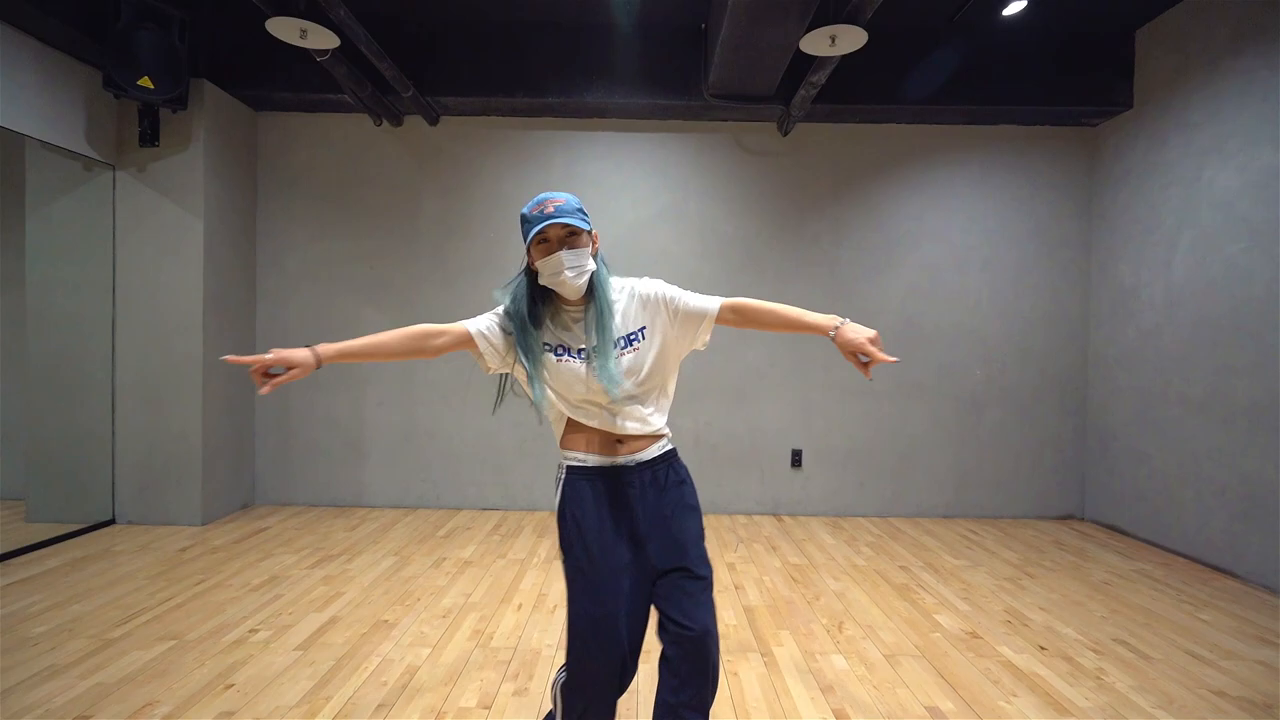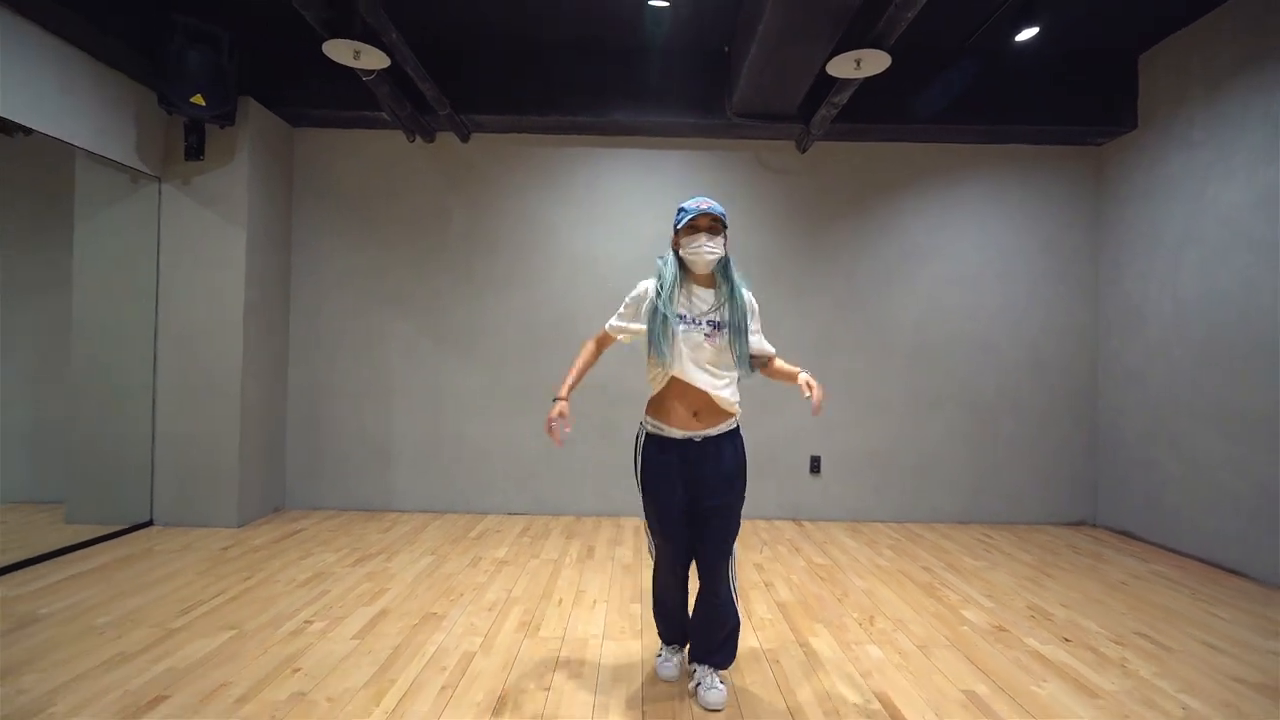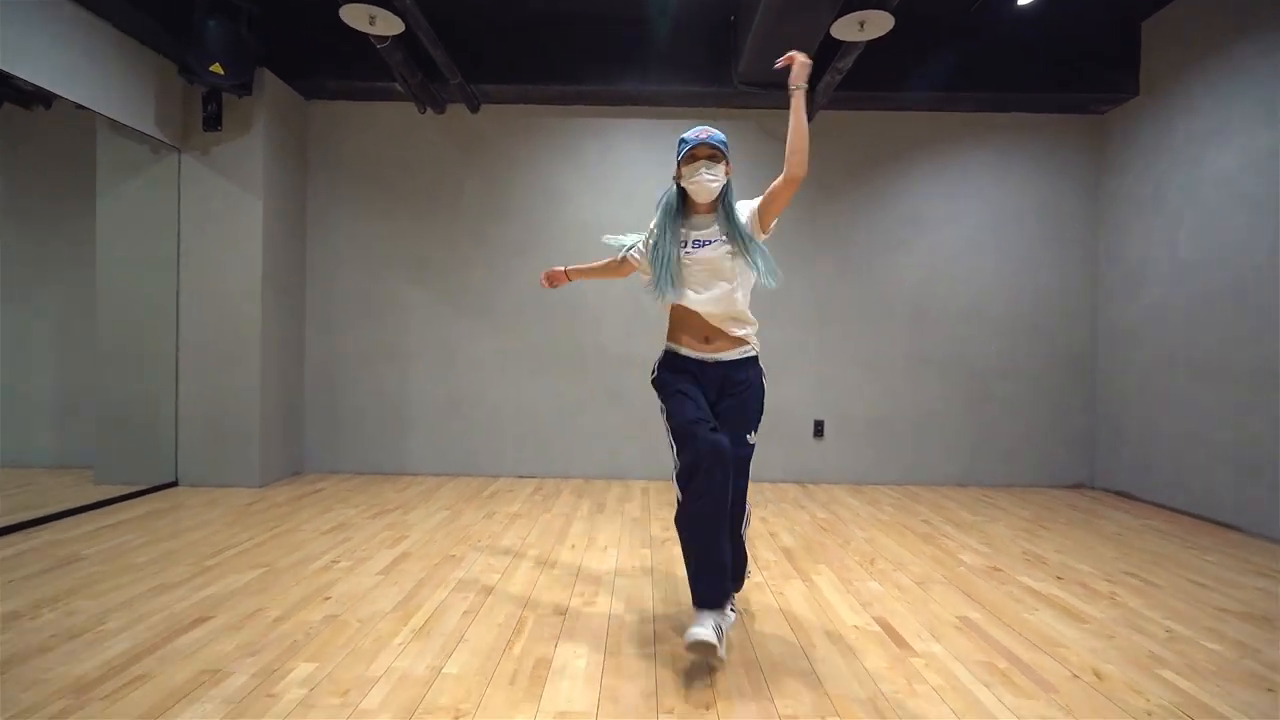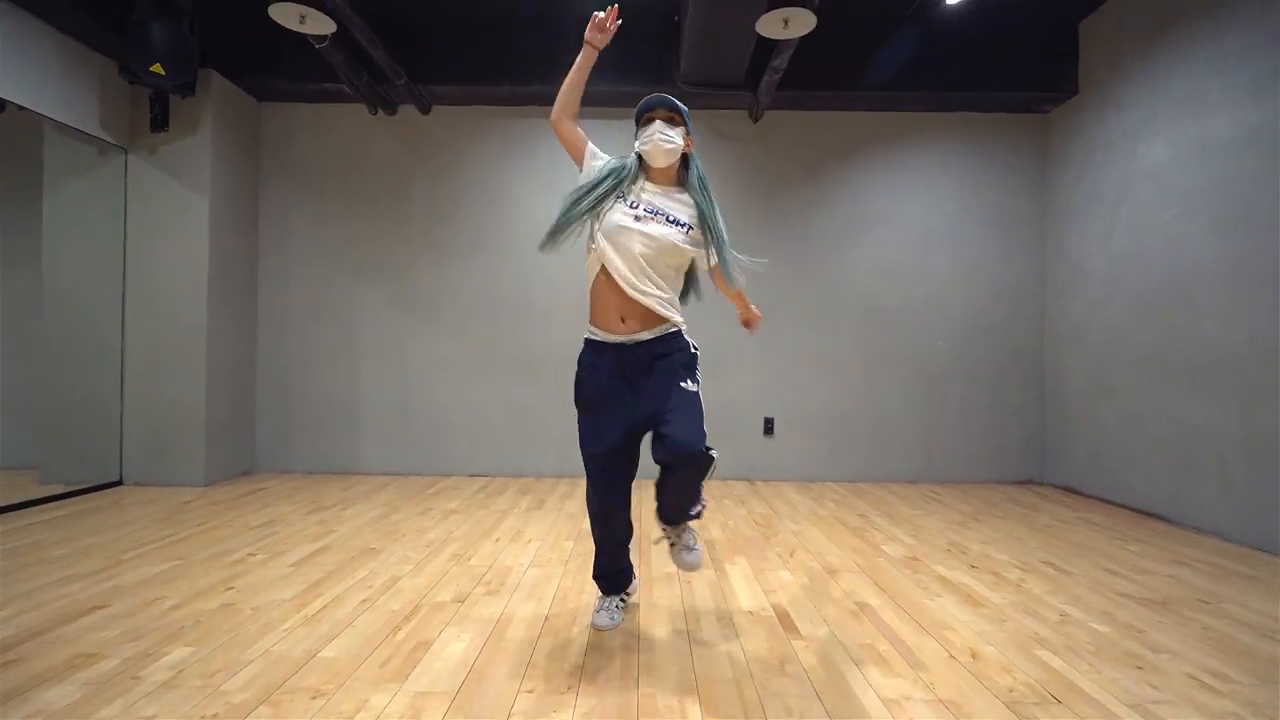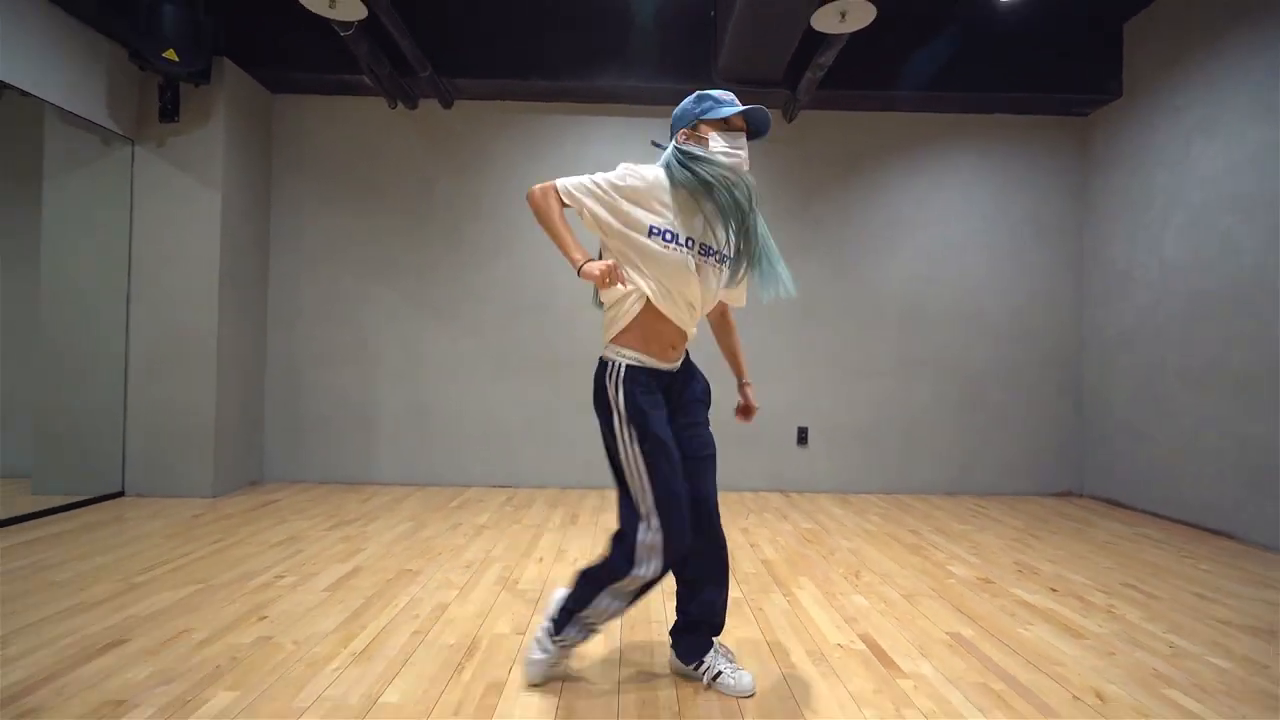
dt=1s
person 1, frame 1
left shoulder: (643, 299)
right shoulder: (519, 322)
left elbow: (735, 310)
right elbow: (435, 336)
left wrist: (833, 326)
left hip: (658, 479)
right hip: (590, 486)
left knee: (694, 635)
right knee: (605, 639)
person 1, frame 2
left shoulder: (741, 301)
right shoulder: (651, 294)
left elbow: (760, 358)
right elbow: (602, 340)
left wrist: (798, 374)
right wrist: (564, 393)
left hip: (721, 448)
right hip: (663, 447)
left knee: (716, 560)
right knee: (671, 558)
left ankle: (707, 661)
right ankle: (672, 641)
person 1, frame 3
left shoulder: (748, 218)
right shoulder: (665, 224)
left elbow: (795, 174)
right elbow: (622, 263)
left wrist: (797, 89)
right wrist: (568, 274)
left hip: (736, 371)
right hip: (680, 370)
left knee: (728, 492)
right knee: (702, 478)
left ankle: (718, 599)
right ankle: (708, 607)
person 1, frame 4
left shoulder: (696, 208)
right shoulder: (611, 180)
left elbow: (716, 267)
right elbow: (561, 117)
left wrist: (745, 306)
left hip: (665, 353)
right hip: (604, 356)
left knee: (687, 450)
right knee: (607, 483)
left ankle: (678, 515)
right ankle: (614, 587)
person 1, frame 5
left shoulder: (733, 225)
right shoulder: (642, 187)
right elbow: (541, 194)
left wrist: (744, 381)
right wrist: (583, 262)
left hip: (682, 380)
right hip: (632, 380)
left knee: (699, 521)
right knee: (652, 538)
left ankle: (696, 647)
right ankle: (566, 622)
